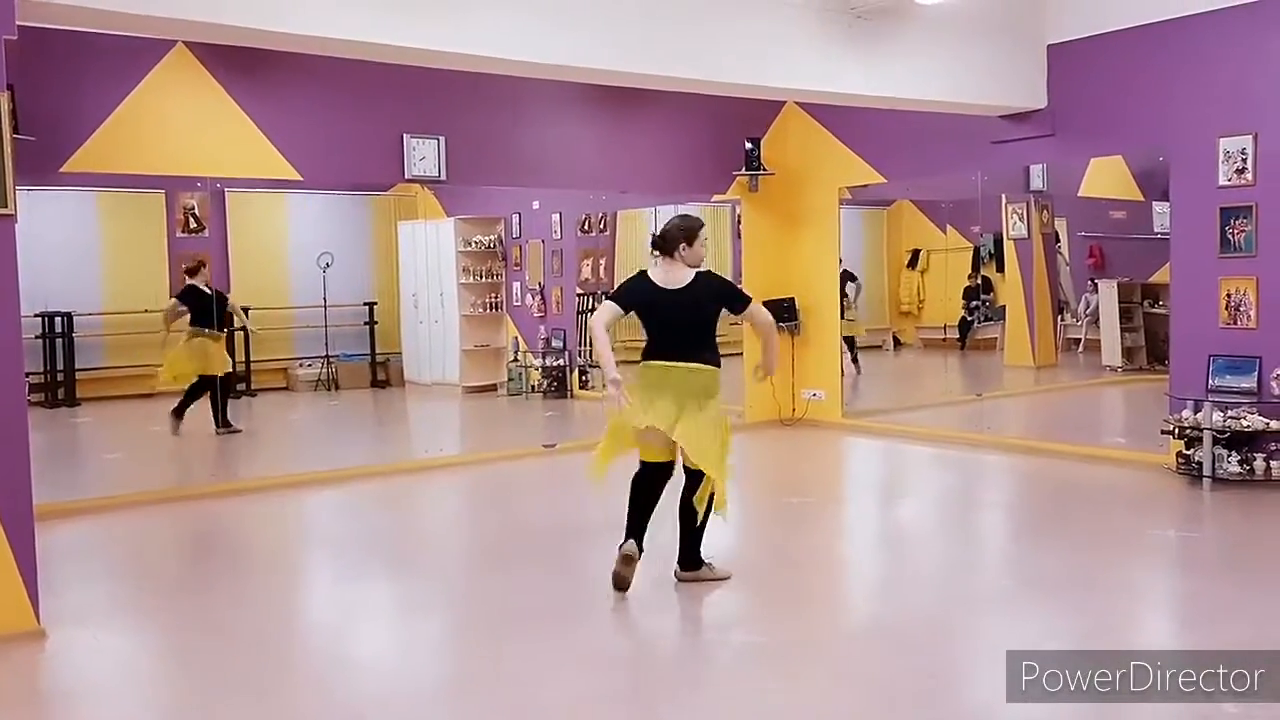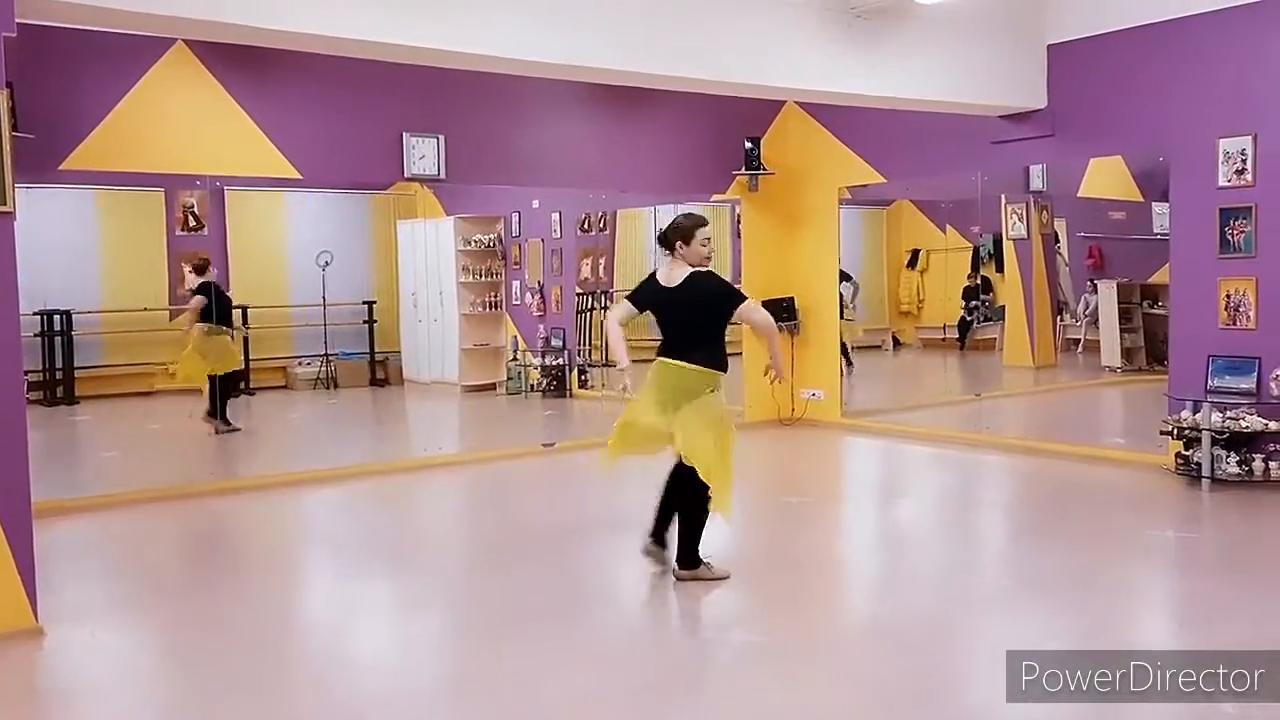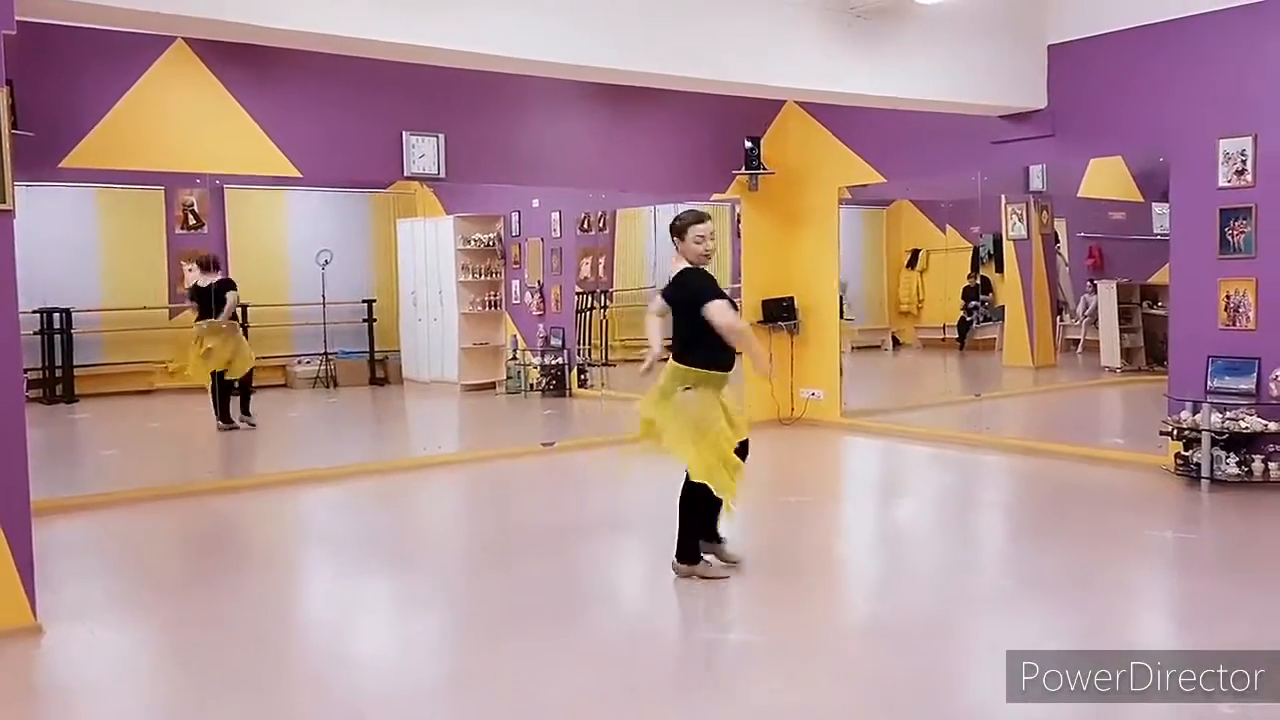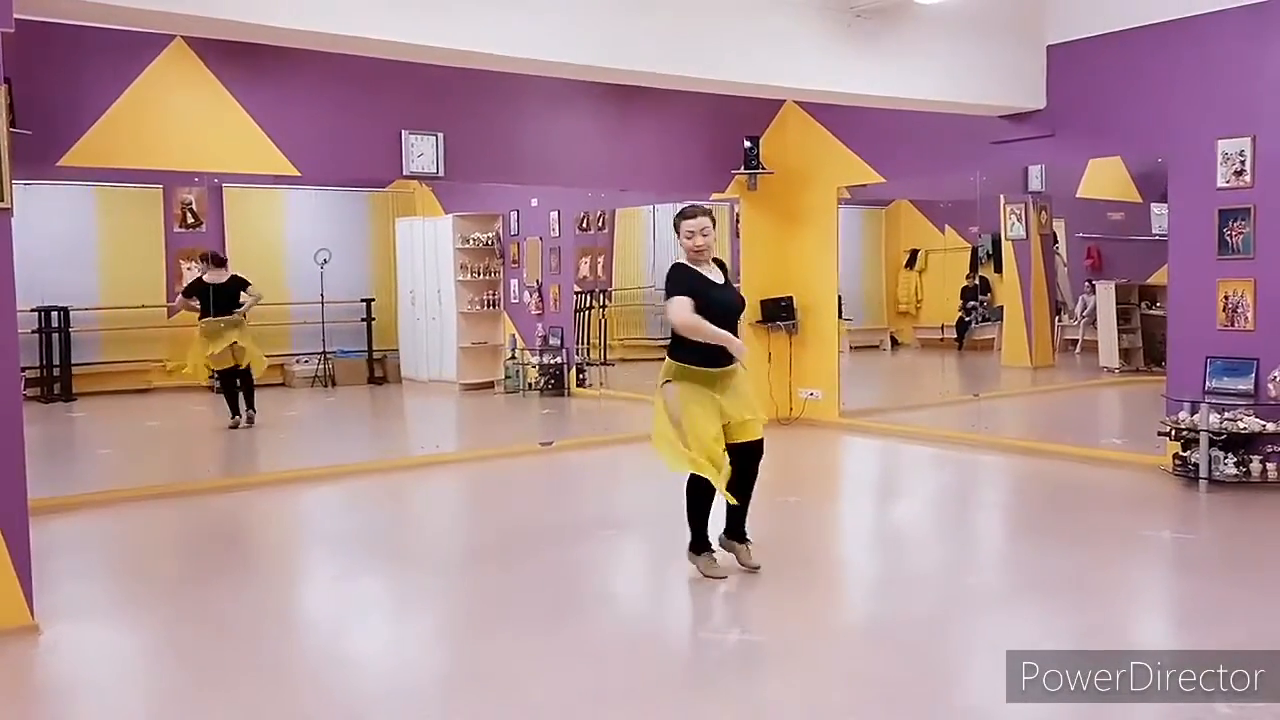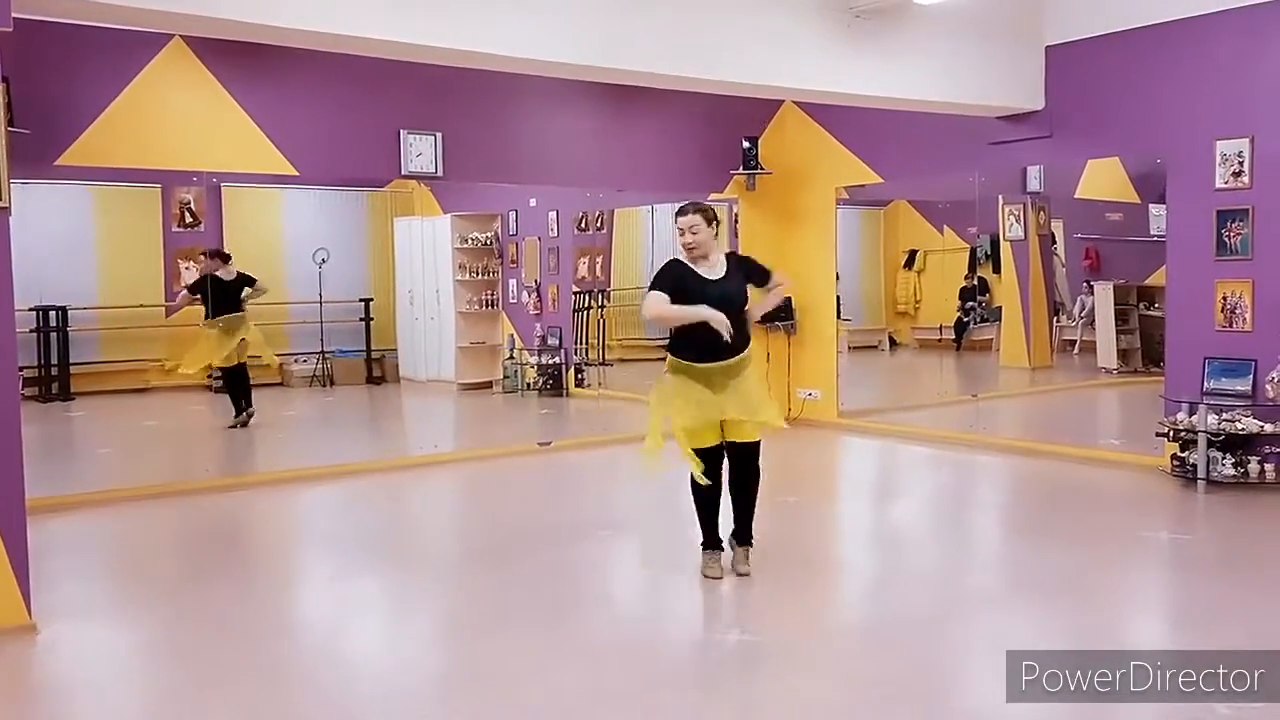
dt=0.1s
person 1, frame 1
left shoulder: (640, 283)
right shoulder: (710, 284)
left elbow: (598, 323)
right elbow: (764, 321)
left wrist: (611, 372)
right wrist: (769, 360)
left hip: (652, 385)
right hip: (697, 389)
left knee: (653, 471)
right knee: (701, 474)
left ankle: (631, 543)
right ankle: (689, 563)
person 1, frame 2
left shoulder: (658, 280)
right shoulder: (707, 284)
left elbow: (614, 319)
right elbow: (761, 321)
left wrist: (623, 363)
right wrist: (776, 358)
left hip: (669, 384)
right hip: (695, 390)
left knee: (690, 464)
right knee: (706, 470)
left ankle: (657, 537)
right ankle: (687, 562)
person 1, frame 3
left shoulder: (685, 277)
right shoulder: (696, 281)
left elbow: (655, 312)
right elbow: (728, 324)
left wrist: (656, 348)
right wrist: (760, 361)
left hip: (695, 382)
right hip: (693, 386)
left knee: (733, 453)
right knee: (707, 468)
left ankle: (707, 537)
right ankle: (688, 557)
person 1, frame 4
left shoulder: (717, 268)
right shoulder: (680, 274)
right elbow: (682, 321)
left wrist: (730, 328)
right wrist: (729, 340)
left hip: (726, 377)
right hip: (689, 383)
left knee: (750, 453)
right knee: (708, 466)
left ankle: (736, 535)
right ankle: (700, 548)
person 1, frame 5
left shoulder: (738, 263)
right shoulder: (673, 272)
left elbow: (781, 285)
right elbow: (652, 312)
left wrist: (758, 309)
right wrist: (702, 312)
left hip: (738, 374)
right hip: (690, 378)
left knee: (746, 457)
right knee: (708, 464)
left ankle: (742, 540)
right ankle: (710, 546)
person 2, frame 1
left shoulder: (211, 291)
right shoulder: (190, 289)
left elbow: (231, 305)
right elbow: (169, 308)
left wrist: (246, 323)
right wrist: (167, 332)
left hip: (214, 340)
right hip: (200, 338)
left knee: (224, 380)
right knee: (207, 381)
left ankle: (222, 423)
right ankle: (177, 413)
person 2, frame 2
left shoulder: (202, 286)
right shoulder: (209, 286)
right elbow: (194, 306)
right wrist: (192, 328)
left hip: (216, 336)
right hip: (214, 335)
left knee: (221, 378)
right knee: (230, 376)
left ankle: (221, 420)
right ankle: (213, 413)
person 2, frame 3
left shoulder: (196, 286)
right shoulder: (226, 282)
left elbow: (193, 306)
right elbow: (233, 301)
right wrist: (221, 320)
left hip: (204, 332)
right hip: (226, 331)
left knee: (217, 377)
right knee: (244, 373)
left ankle: (224, 419)
right ankle: (245, 414)
person 2, frame 4
left shoulder: (198, 283)
right shoulder: (235, 279)
left elbow: (180, 304)
right elbow: (256, 295)
right wrist: (244, 309)
left hip: (210, 331)
right hip: (235, 328)
left knee: (223, 374)
right knee: (244, 370)
left ankle: (236, 415)
right ankle: (250, 410)
person 2, frame 5
left shoulder: (206, 280)
right shoulder: (239, 276)
left elbow: (179, 302)
right elbow: (262, 289)
left wrist: (197, 299)
left hip: (219, 330)
right hip: (239, 325)
left knee: (228, 373)
right knee: (240, 369)
left ankle: (241, 413)
right ankle: (247, 408)
